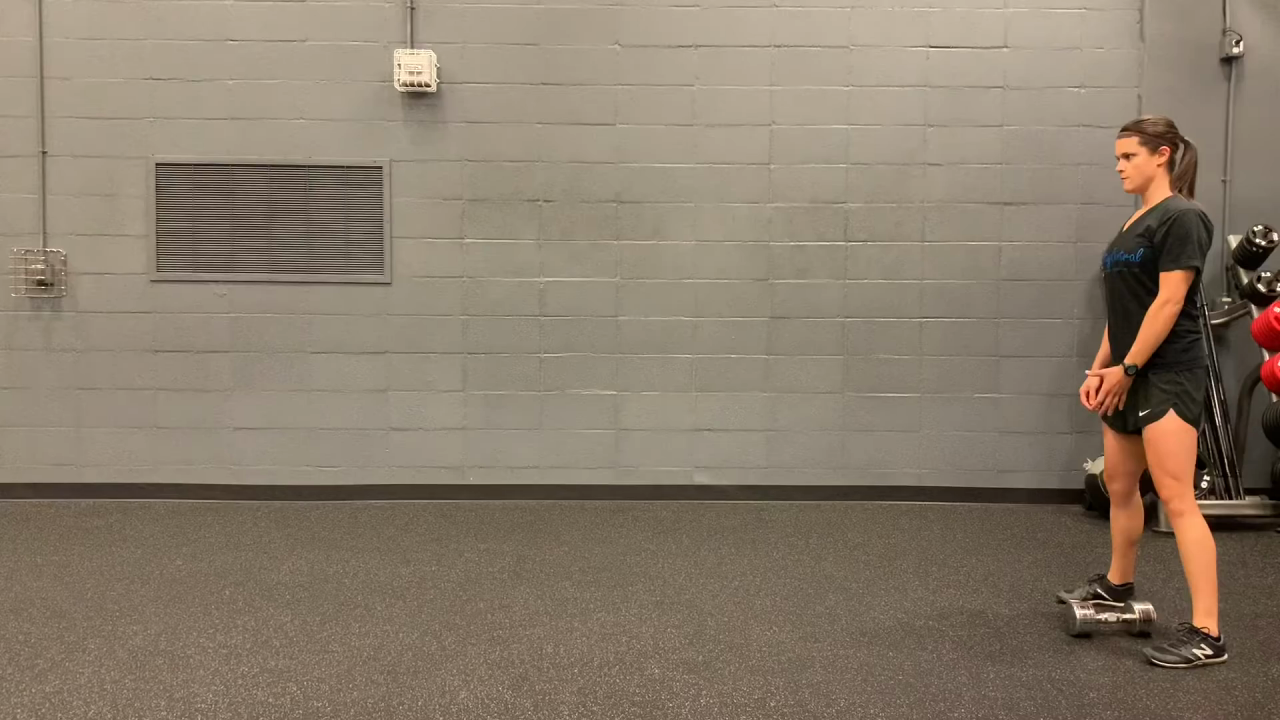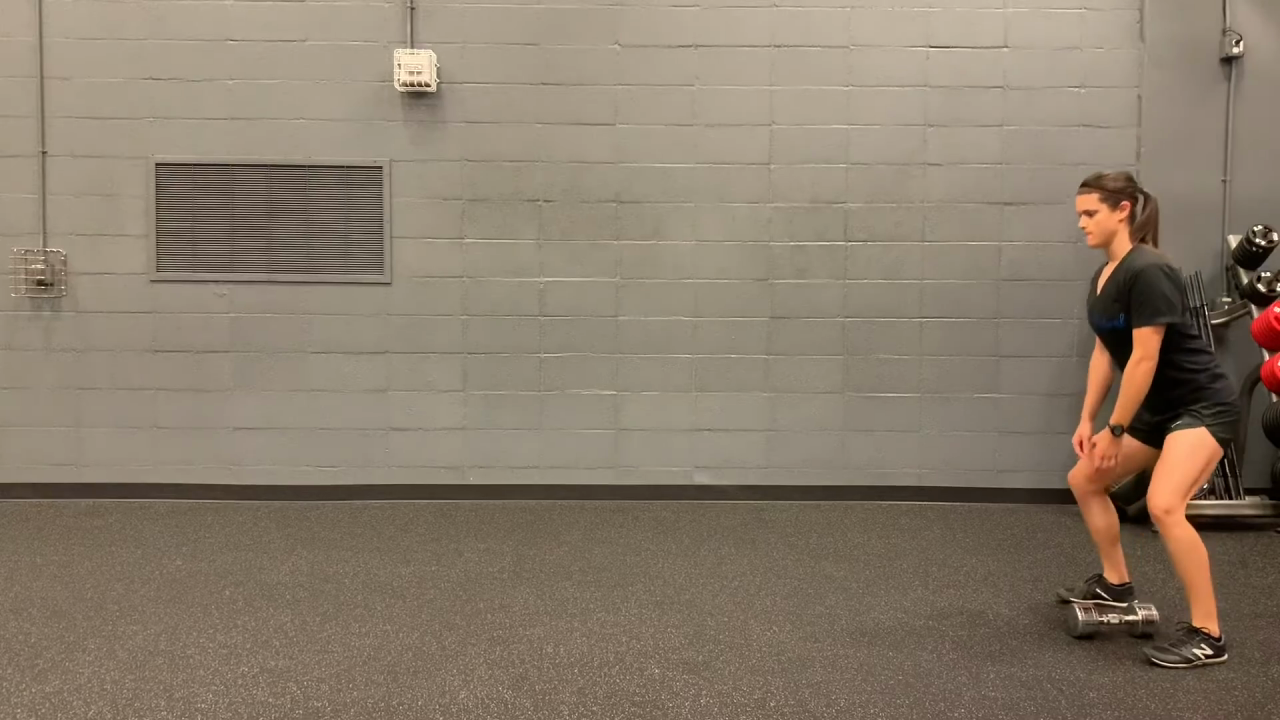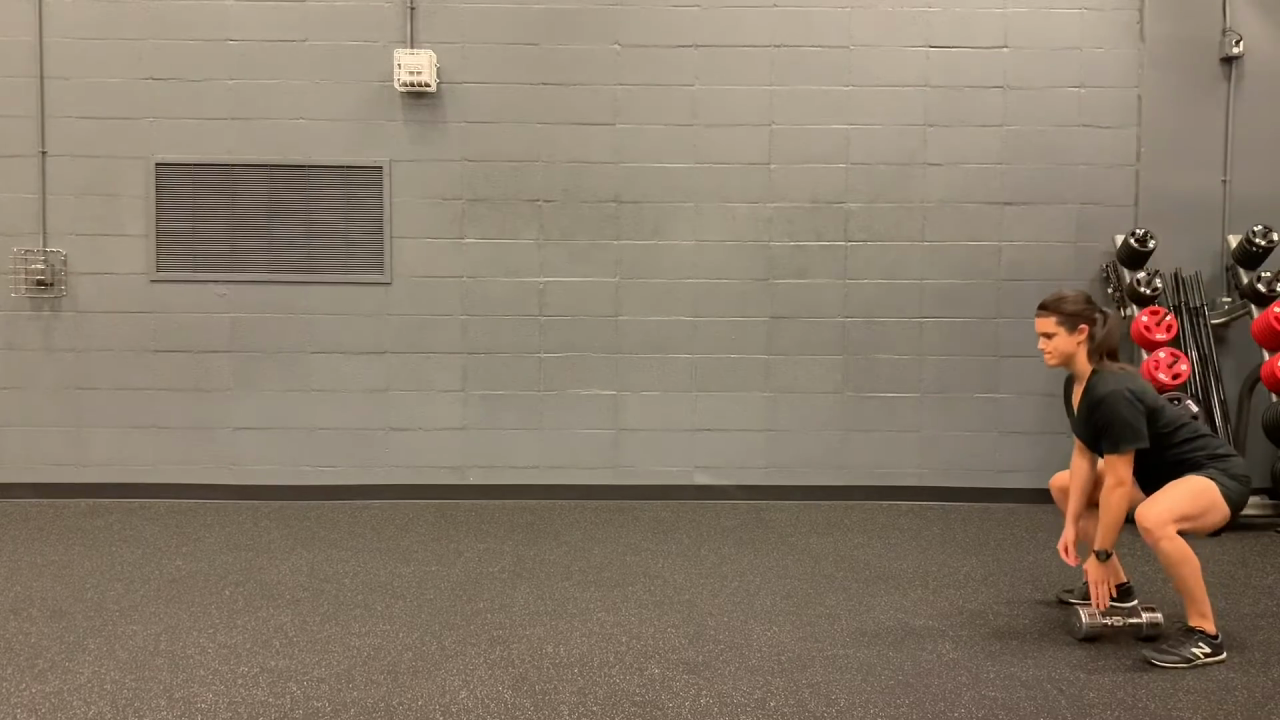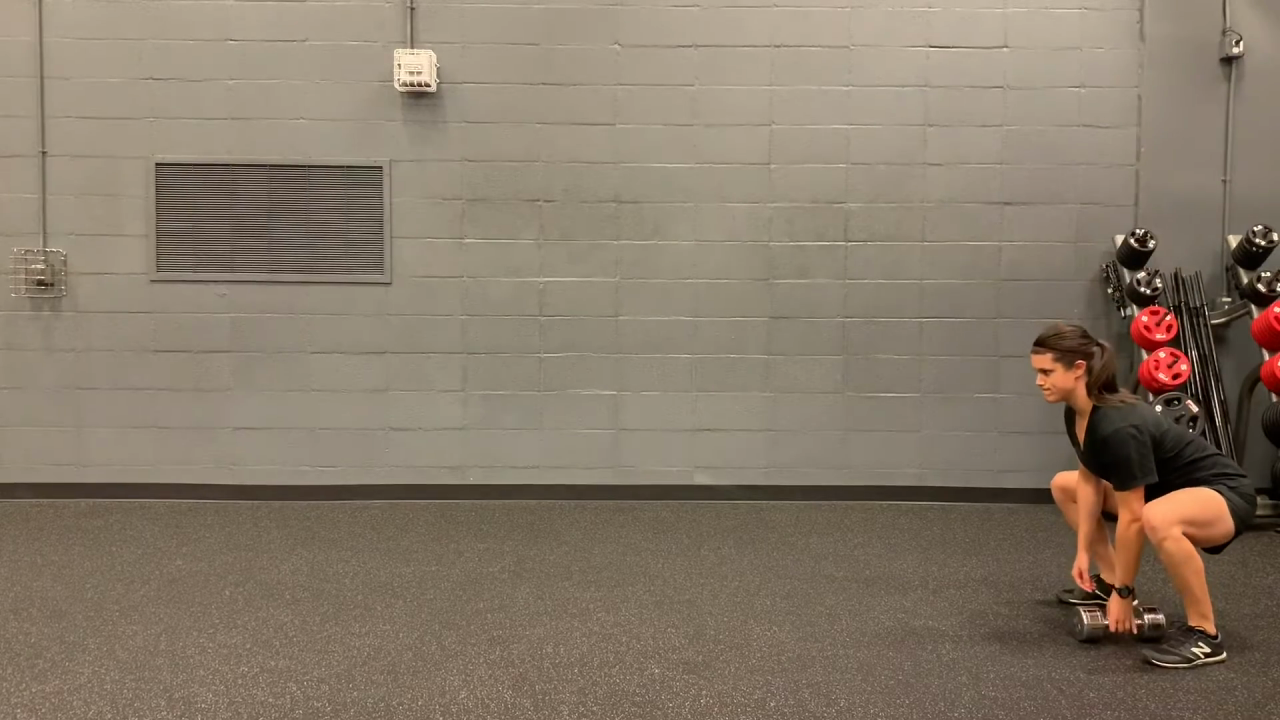
dt=0.7s
person 1, frame 1
left shoulder: (1182, 218)
right shoulder: (1136, 222)
left elbow: (1169, 303)
left wrist: (1126, 369)
right wrist: (1099, 368)
left hip: (1167, 378)
right hip: (1129, 376)
left knee: (1176, 498)
right knee: (1119, 487)
left ankle: (1207, 634)
right ankle: (1116, 586)
person 1, frame 2
left shoulder: (1148, 271)
right shoulder: (1103, 276)
left elbow: (1145, 359)
right elbow: (1104, 351)
left wrist: (1115, 433)
right wrist: (1087, 420)
left hip: (1202, 404)
right hip: (1157, 407)
left knee: (1163, 504)
right knee: (1084, 479)
left ankle: (1207, 634)
right ankle: (1115, 584)
person 1, frame 3
left shoulder: (1113, 393)
right shoulder: (1074, 385)
left elbow: (1118, 484)
right elbow: (1084, 456)
left wrist: (1100, 556)
right wrist: (1071, 525)
left hip: (1218, 476)
right hip: (1161, 475)
left knee: (1152, 519)
right knee: (1062, 485)
left ankle: (1204, 634)
right ankle: (1115, 585)
person 1, frame 4
left shoulder: (1119, 428)
right shoulder: (1077, 412)
left elbow: (1132, 519)
right elbow: (1090, 481)
left wrist: (1123, 595)
right wrist: (1084, 551)
left hip: (1223, 495)
right hip: (1166, 488)
left knee: (1158, 519)
right knee: (1063, 486)
left ankle: (1204, 634)
right ankle: (1107, 580)
